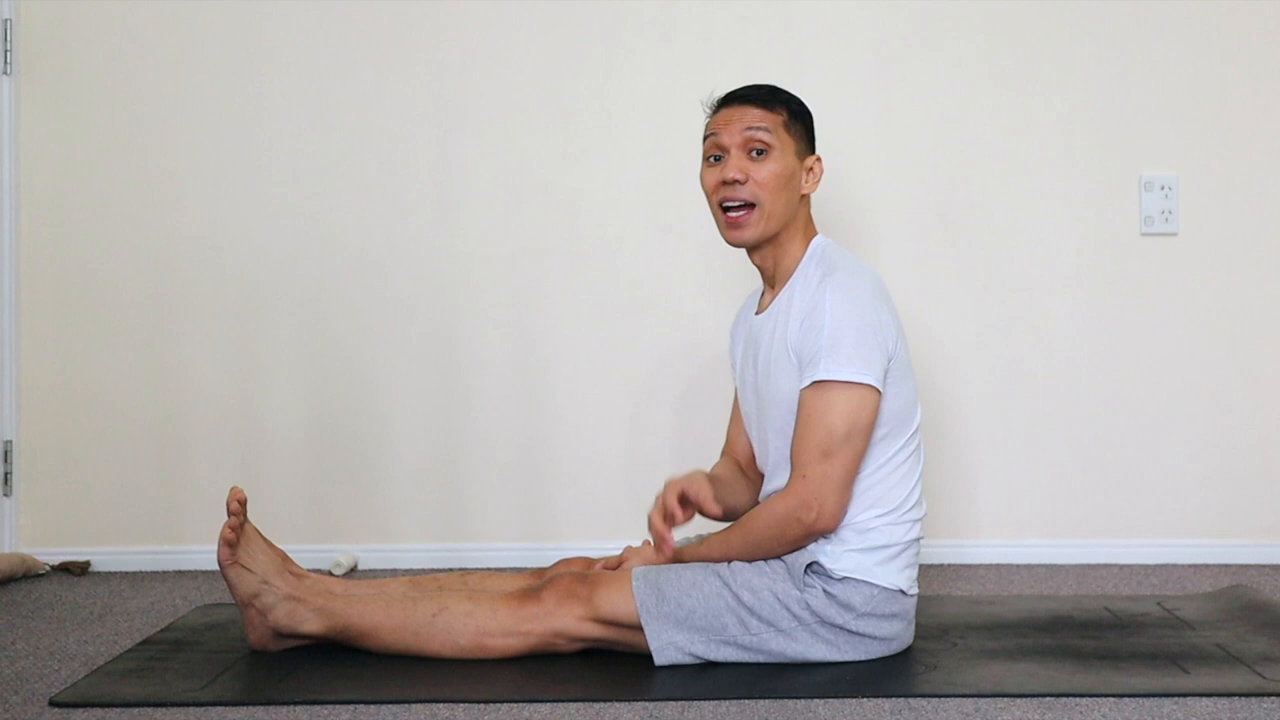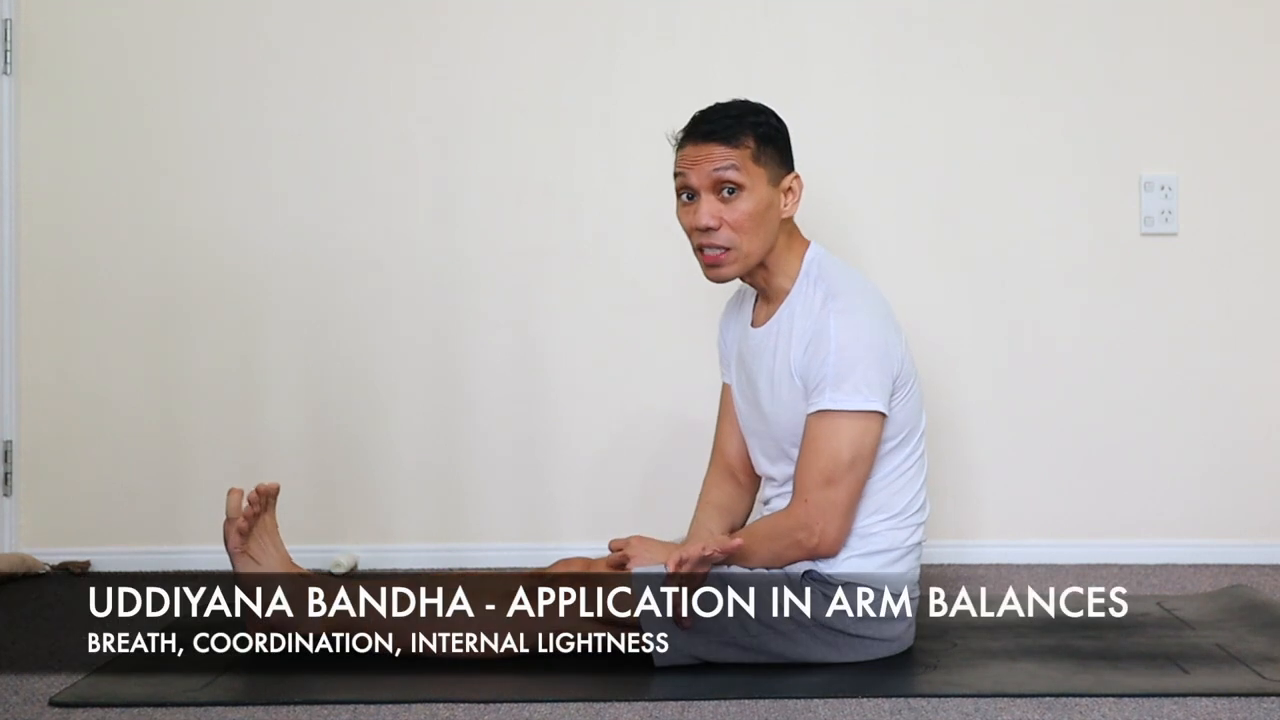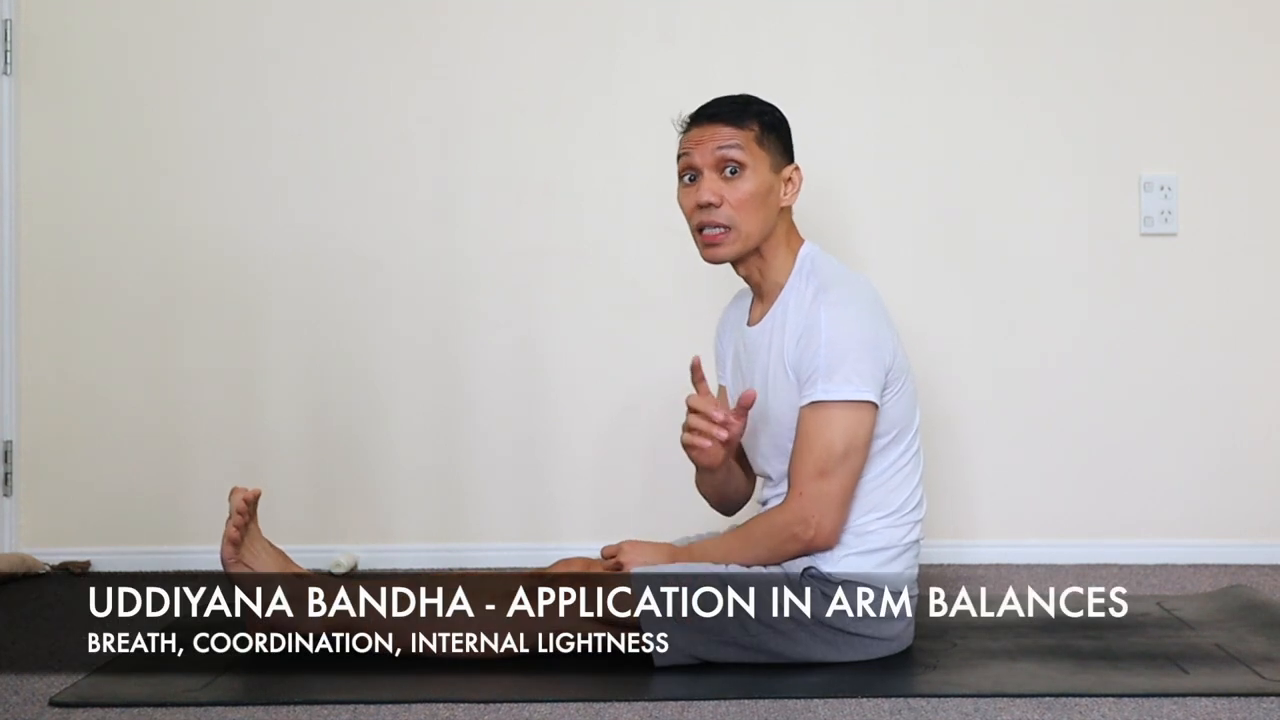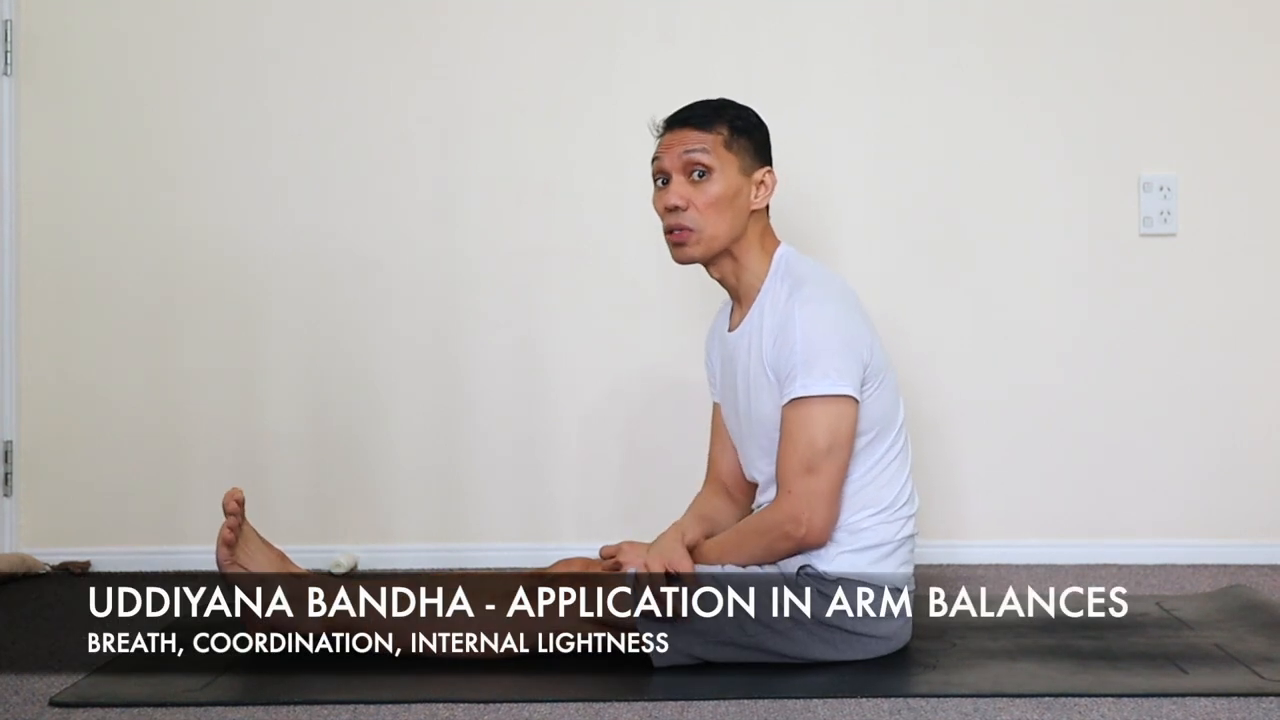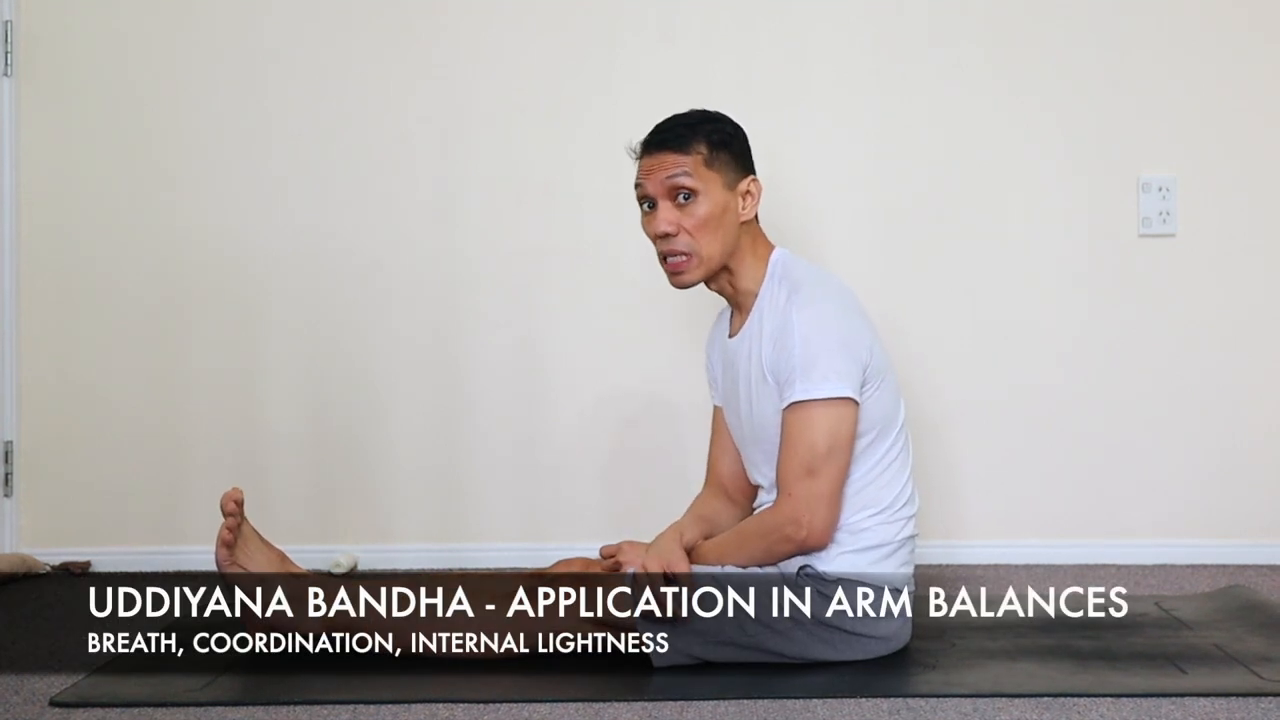
dt=0.7s
person 1, frame 1
left shoulder: (840, 297)
right shoulder: (757, 314)
left elbow: (814, 504)
left wrist: (677, 561)
right wrist: (699, 492)
left hip: (848, 597)
right hip: (807, 569)
left knee: (570, 607)
right knee: (573, 574)
left ankle: (311, 607)
right ankle: (311, 600)
person 1, frame 2
left shoulder: (842, 318)
right shoulder: (743, 311)
left elbow: (817, 529)
right elbow: (734, 470)
left wrist: (672, 558)
right wrist: (698, 551)
left hip: (848, 598)
right hip: (796, 568)
right knee: (572, 577)
person 1, frame 3
left shoulder: (834, 309)
right shoulder: (742, 316)
left elbow: (812, 522)
right elbow: (730, 497)
left wrist: (674, 559)
right wrist: (713, 452)
left hip: (845, 598)
right hip: (800, 570)
right knee: (578, 576)
person 1, frame 4
left shoulder: (810, 308)
right shoulder: (731, 323)
left elbow: (804, 519)
right elbow: (729, 490)
left wrist: (682, 559)
right wrist: (672, 545)
left hip: (843, 597)
right hip: (800, 575)
right knee: (577, 578)
person 1, frame 5
left shoulder: (808, 310)
right shoulder: (729, 327)
left elbow: (805, 521)
right elbow: (729, 494)
left wrist: (675, 562)
right wrist: (672, 545)
left hip: (845, 596)
right hip: (794, 571)
right knee: (574, 577)
